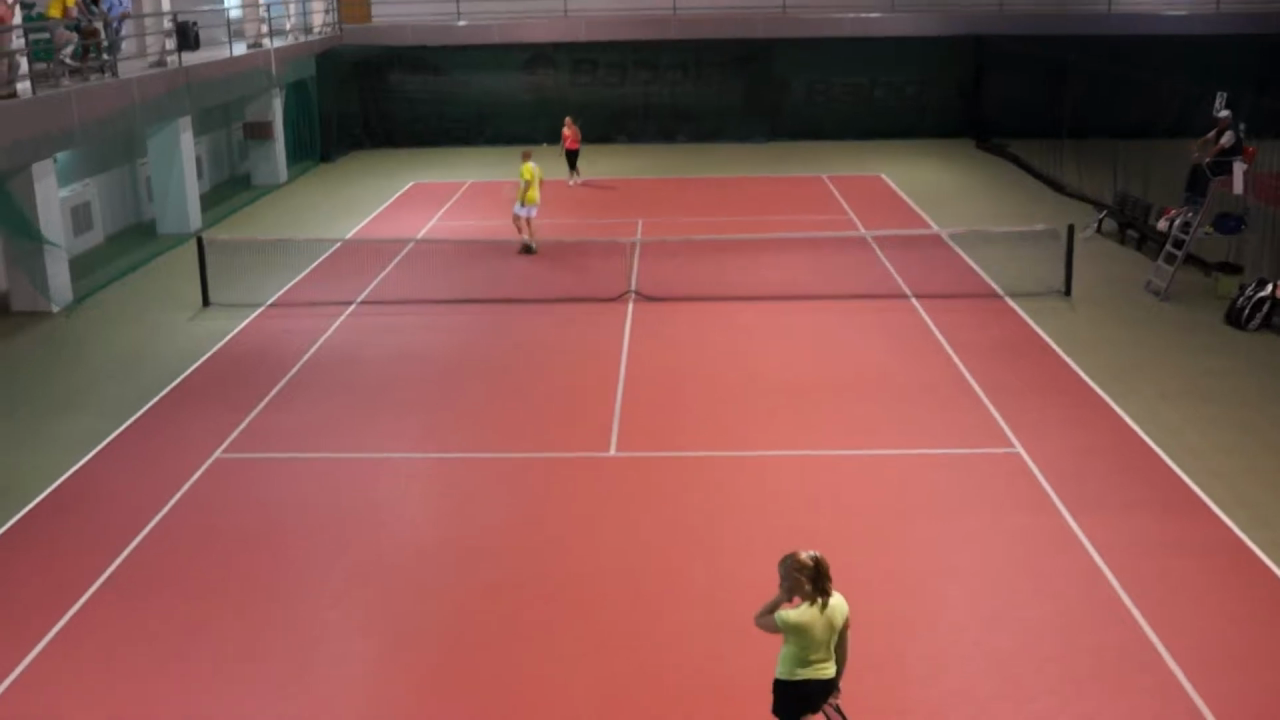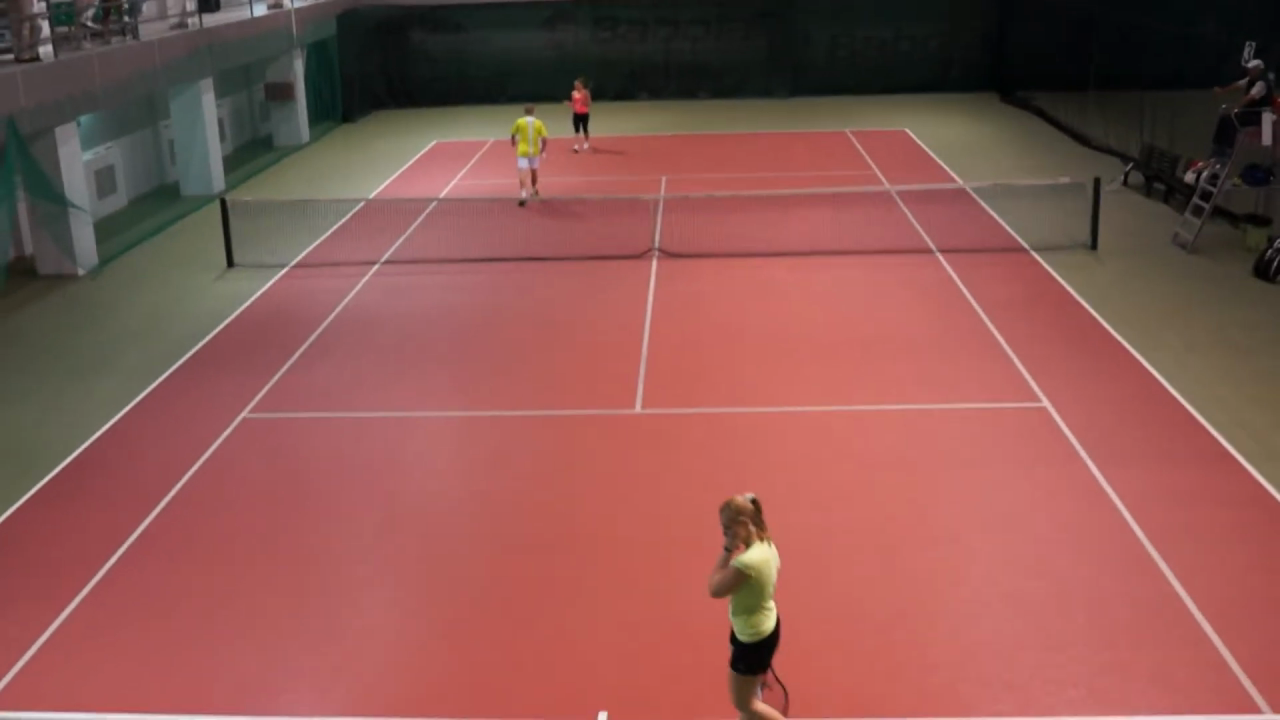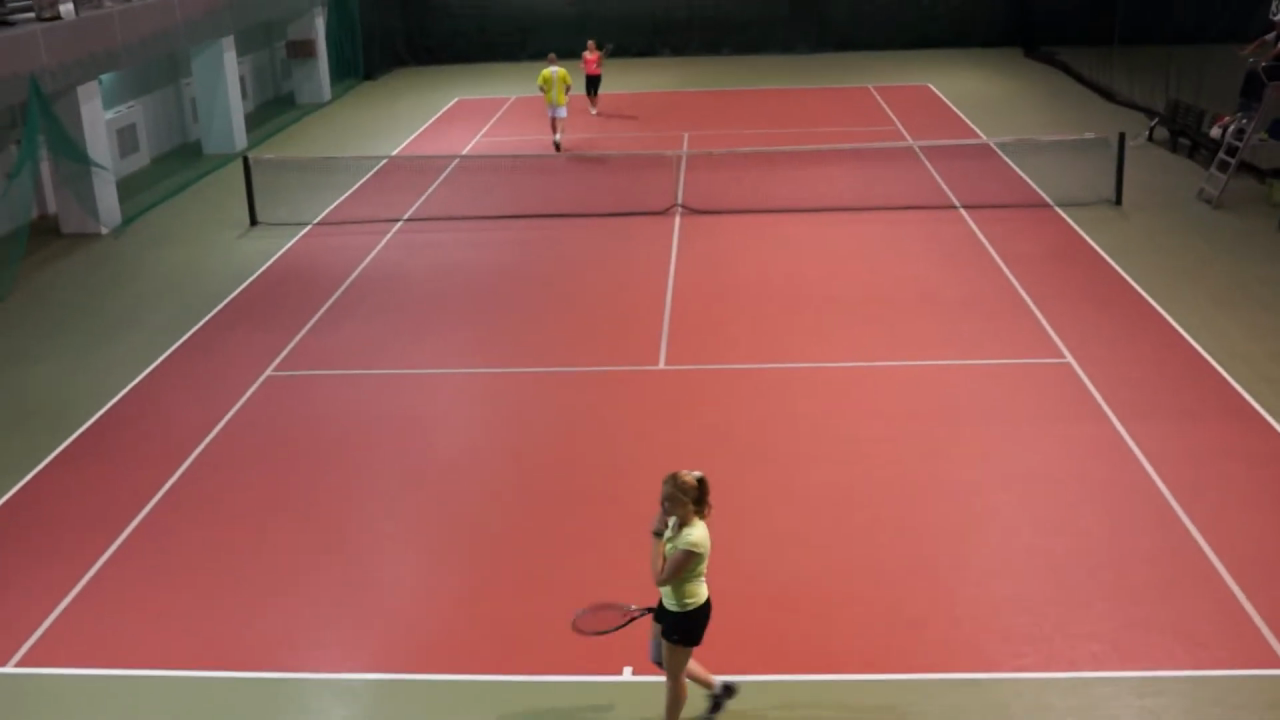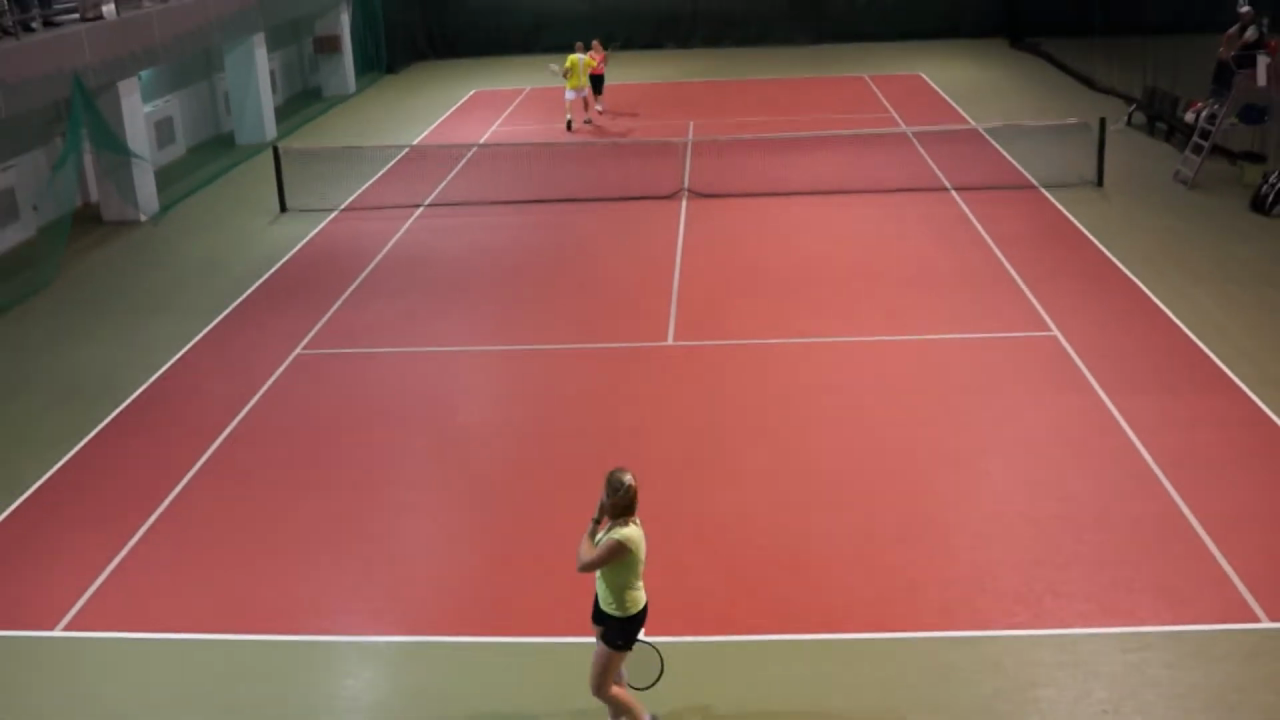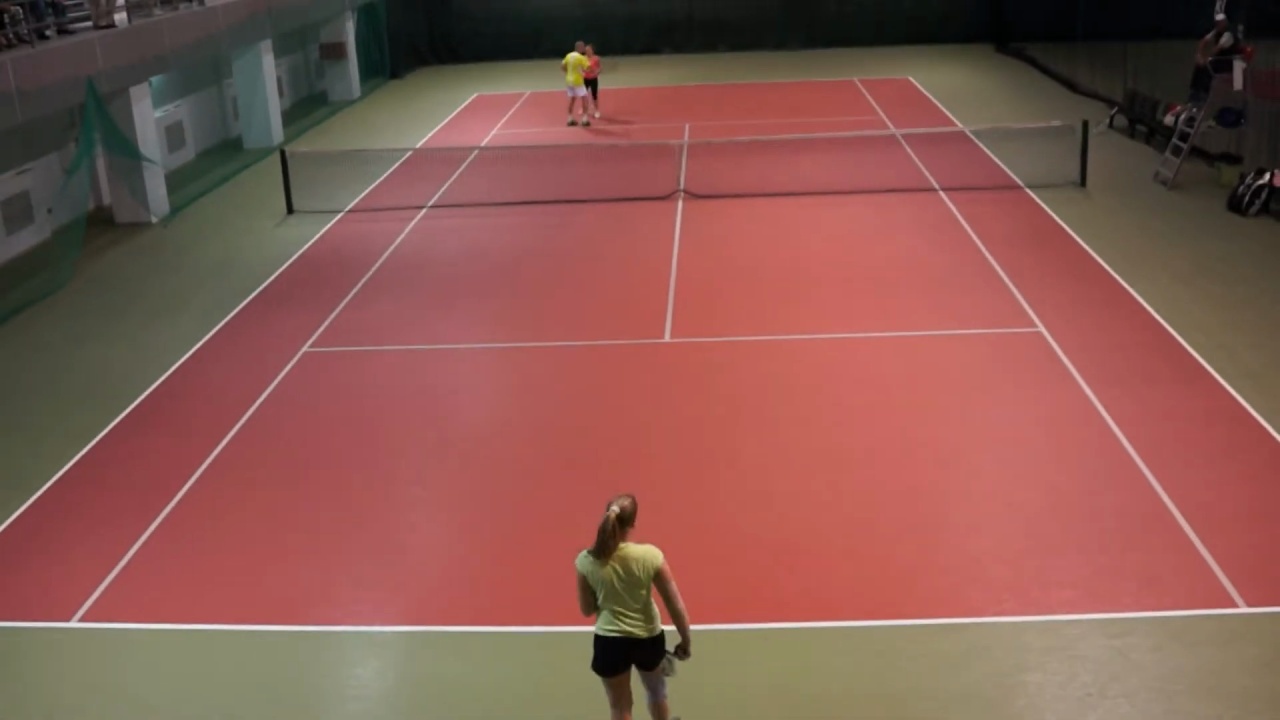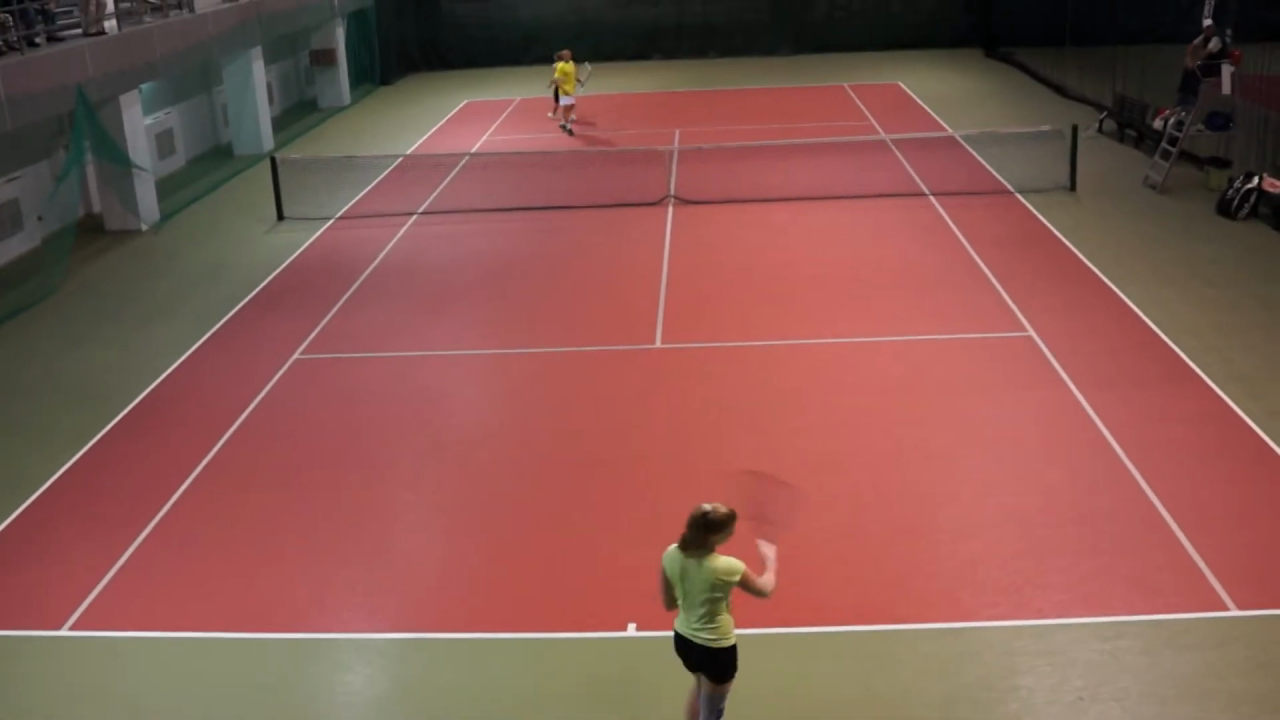
dt=0.7s
person 1, frame 1
left shoulder: (791, 618)
right shoulder: (839, 603)
left elbow: (759, 620)
right elbow: (842, 651)
left wrist: (781, 598)
right wrist: (835, 683)
left hip: (793, 686)
right hip: (824, 682)
person 1, frame 2
left shoulder: (747, 561)
right shoulder: (766, 546)
left elbow: (715, 590)
left wrist: (727, 551)
left hip: (754, 639)
right hip: (759, 630)
right knee: (749, 690)
person 1, frame 3
left shoulder: (692, 538)
right shoulder: (677, 521)
left elbow: (661, 577)
left wrist: (657, 536)
left hip: (688, 611)
right hip: (672, 603)
left knee: (673, 674)
right knee: (660, 660)
right ankle: (718, 688)
person 1, frame 4
left shoulder: (624, 534)
right shoulder: (620, 522)
left elbow: (584, 563)
left wrist: (595, 521)
left hip: (625, 615)
right hip: (605, 604)
left knee: (599, 687)
right knee: (611, 671)
person 1, frame 5
left shoulder: (586, 560)
right shoulder: (650, 556)
left elbow: (587, 610)
right elbow: (677, 609)
right wrist: (686, 641)
left hip: (609, 642)
right hip: (647, 639)
right knee: (656, 692)
person 1, frame 6
left shoulder: (671, 554)
right shoulder: (729, 567)
left elbow: (669, 603)
right elbow: (765, 589)
right wrist: (770, 558)
left hip: (683, 638)
right hip: (716, 648)
left knee: (700, 689)
